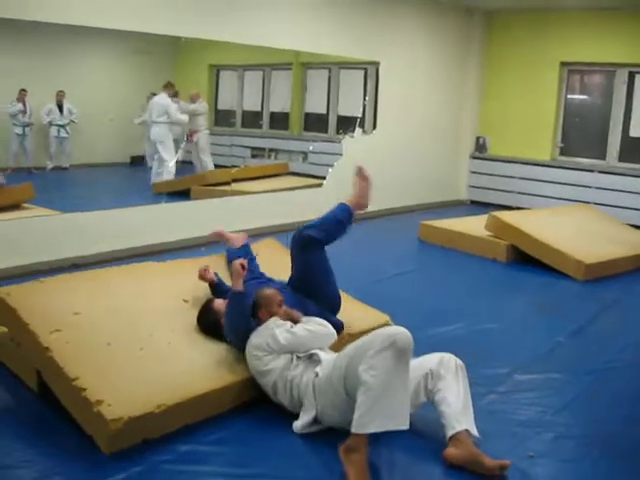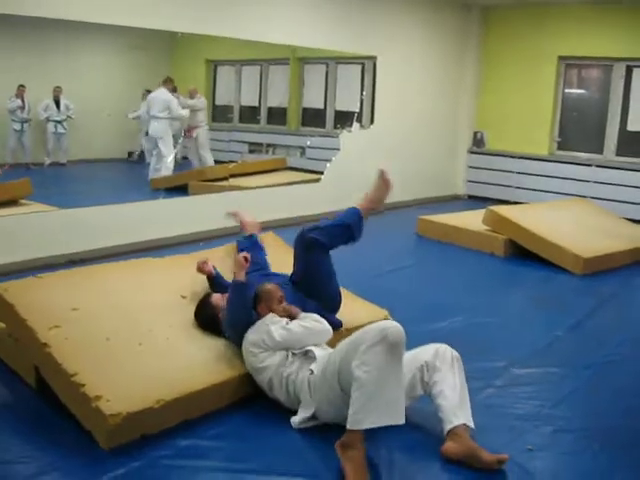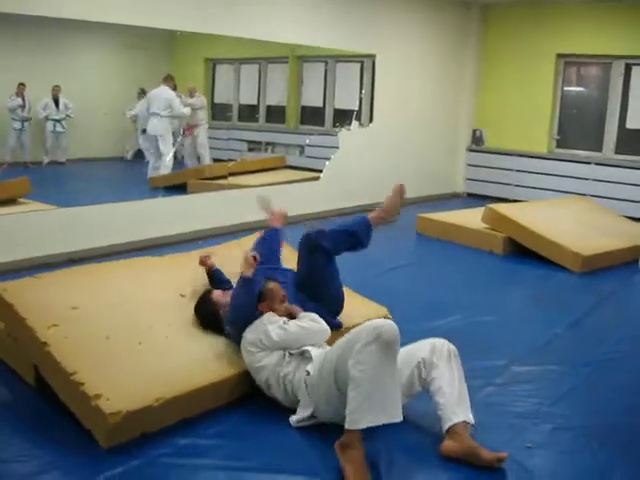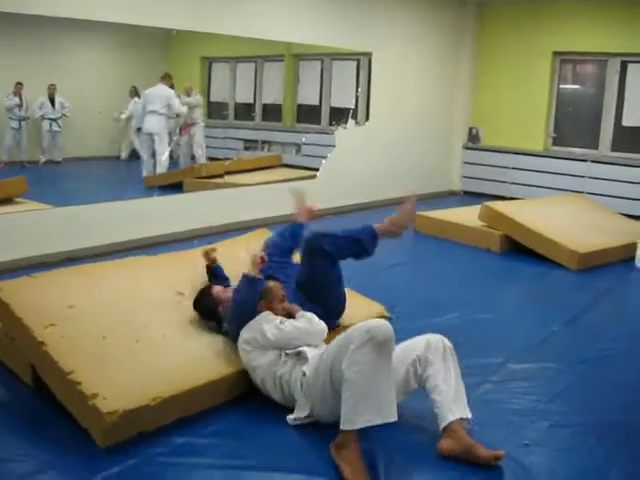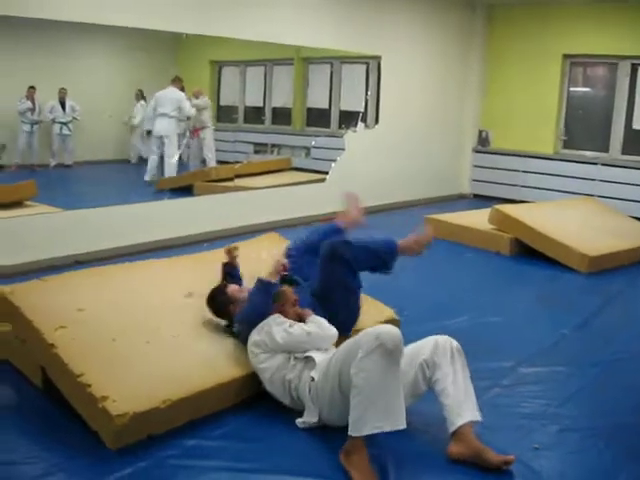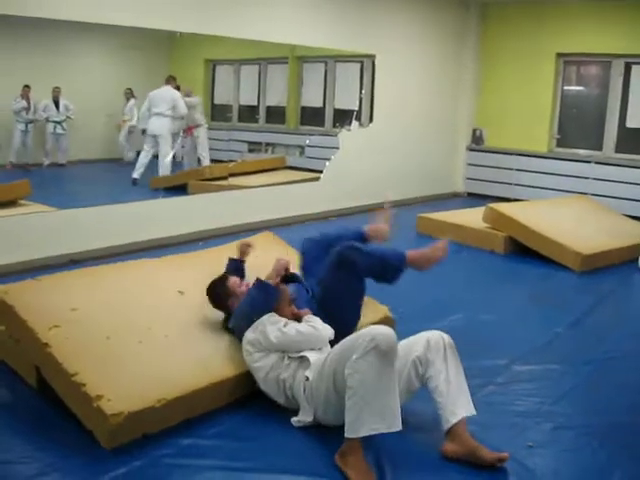
dt=0.1s
person 1, frame 1
left shoulder: (277, 338)
right shoulder: (261, 339)
right elbow: (324, 335)
right wrist: (301, 320)
left hip: (350, 393)
right hip: (326, 391)
left knee: (445, 366)
right knee: (395, 338)
left ankle: (460, 444)
right ankle: (356, 447)
person 1, frame 2
left shoulder: (282, 333)
right shoulder: (258, 334)
right elbow: (319, 331)
right wrist: (300, 314)
left hip: (344, 393)
right hip: (324, 389)
left knee: (441, 355)
right knee: (387, 332)
left ankle: (458, 439)
right ankle: (352, 444)
person 1, frame 3
left shoulder: (279, 331)
right shoulder: (256, 333)
right elbow: (317, 331)
right wrist: (300, 315)
right hip: (321, 388)
left knee: (439, 350)
right knee: (381, 331)
left ankle: (458, 437)
right ankle: (351, 443)
person 1, frame 4
left shoulder: (278, 331)
right shoulder: (255, 330)
right elbow: (314, 332)
right wrist: (300, 315)
left hip: (359, 383)
right hip: (317, 386)
left knee: (434, 346)
right knee: (376, 330)
left ankle: (454, 435)
right ankle: (346, 443)
person 1, frame 5
left shoulder: (288, 334)
right shoulder: (264, 333)
right elbow: (323, 336)
right wrist: (310, 318)
right hip: (327, 391)
left knee: (442, 347)
right knee: (384, 337)
left ankle: (463, 439)
right ankle: (355, 448)
person 1, frame 6
left shoulder: (282, 330)
right shoulder: (260, 331)
right elbow: (317, 336)
right wrist: (308, 318)
left hip: (359, 383)
right hip: (321, 391)
left knee: (435, 342)
right knee: (379, 337)
left ankle: (458, 437)
right ankle: (351, 450)
person 2, frame 1
right shoulder: (239, 333)
left elbow: (230, 297)
right elbow: (237, 320)
left wrist: (213, 282)
right wrist: (238, 282)
right knee: (306, 240)
right ankle: (353, 204)
person 2, frame 2
right shoulder: (238, 325)
left elbow: (225, 291)
right elbow: (237, 309)
left wrist: (211, 276)
right wrist: (239, 275)
left hip: (294, 292)
right hip: (317, 303)
right knee: (309, 239)
right ankle: (366, 207)
person 2, frame 3
right shoulder: (236, 323)
left elbow: (232, 291)
right elbow: (240, 309)
left wrist: (211, 269)
right wrist: (247, 273)
left hip: (297, 291)
right hip: (319, 306)
right knee: (313, 242)
right ankle: (378, 216)
person 2, frame 4
left shoulder: (228, 313)
right shoulder: (236, 319)
left elbow: (219, 285)
right elbow: (242, 305)
left wrist: (213, 266)
right wrist: (253, 272)
left hip: (294, 289)
right hip: (317, 307)
left knee: (272, 251)
right knee: (316, 243)
left ankle: (301, 218)
right ankle: (384, 228)
person 2, frame 5
left shoulder: (242, 314)
right shoulder: (247, 323)
left elbow: (229, 288)
right elbow: (255, 310)
right wrist: (271, 277)
left hip: (308, 294)
right hip: (333, 315)
left knee: (297, 253)
right knee: (336, 249)
left ankle: (346, 222)
right ankle: (403, 247)
person 2, frame 6
left shoulder: (237, 299)
right shoulder: (243, 321)
left elbow: (231, 277)
right elbow: (254, 307)
left wrist: (239, 259)
right wrist: (271, 279)
left hip: (310, 293)
right hip: (328, 316)
left knee: (311, 245)
right knee: (346, 253)
left ankle: (372, 233)
right ankle: (412, 259)
